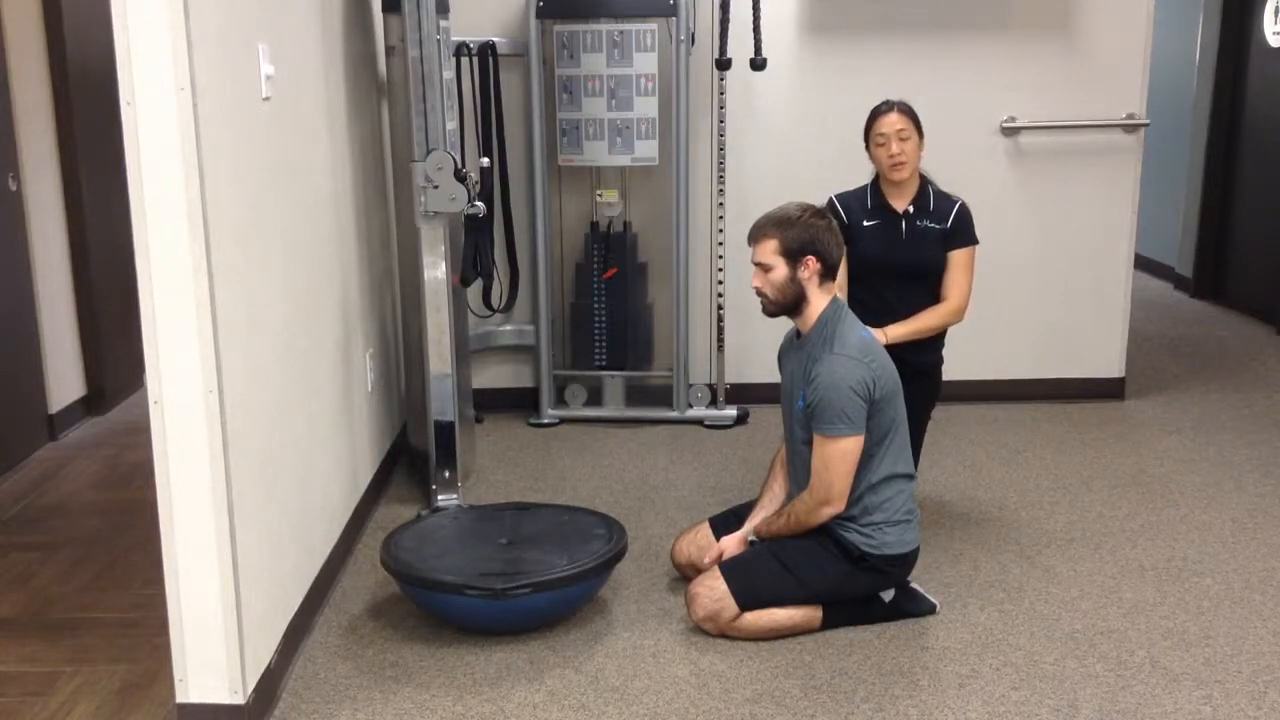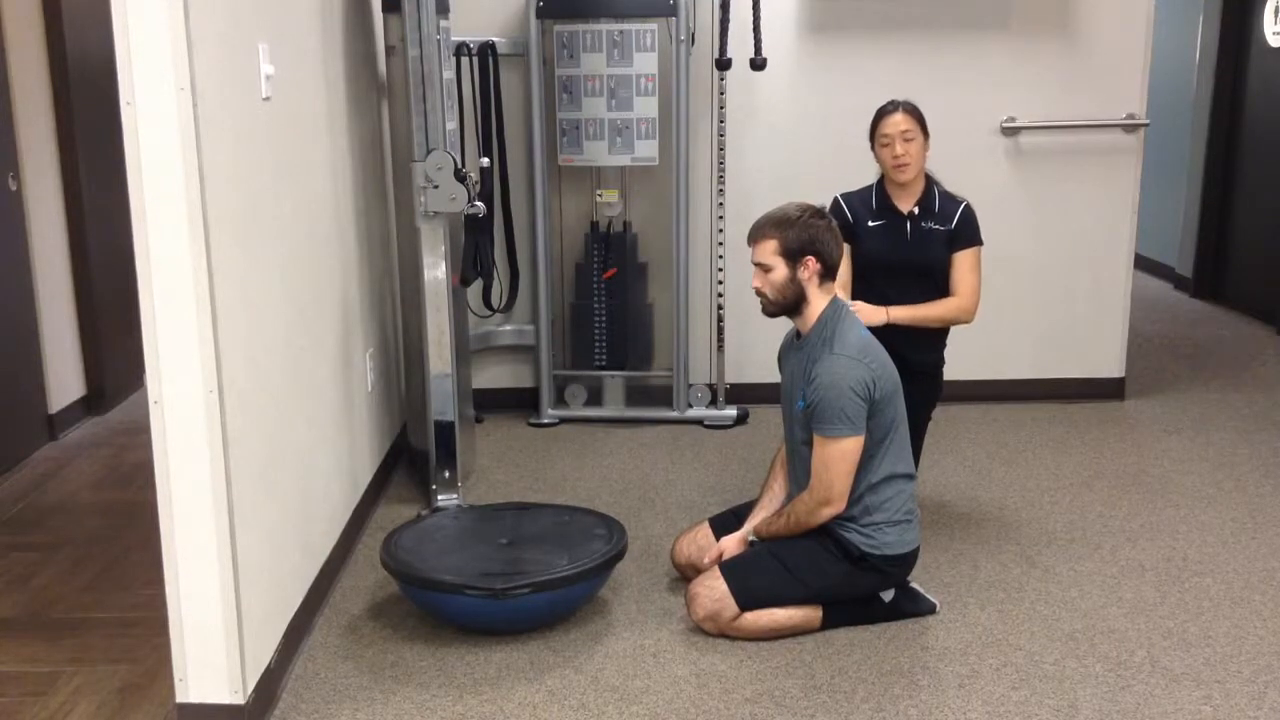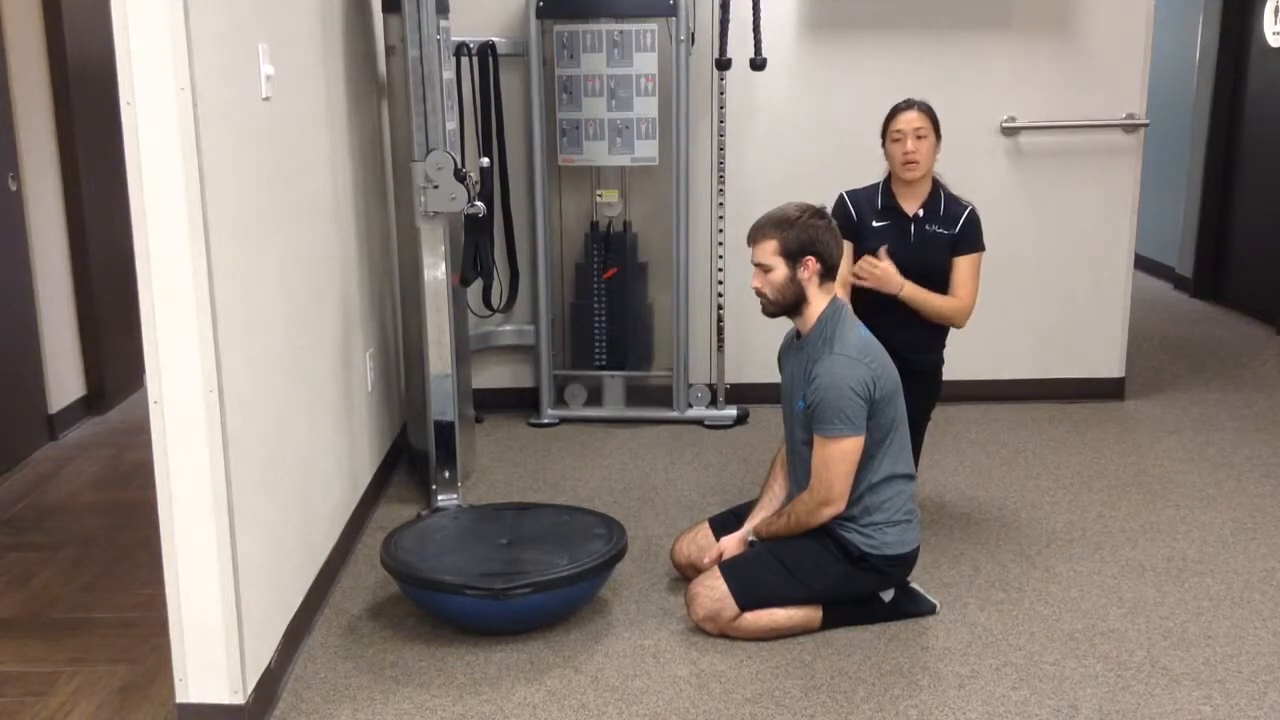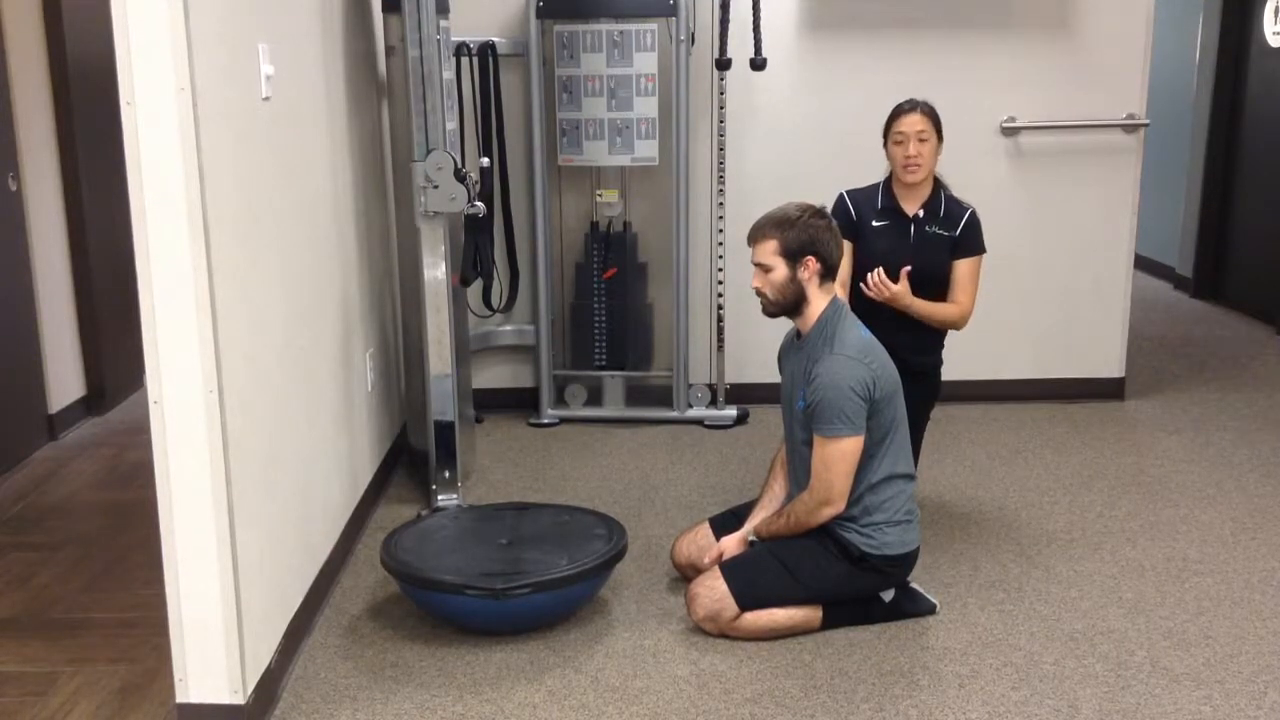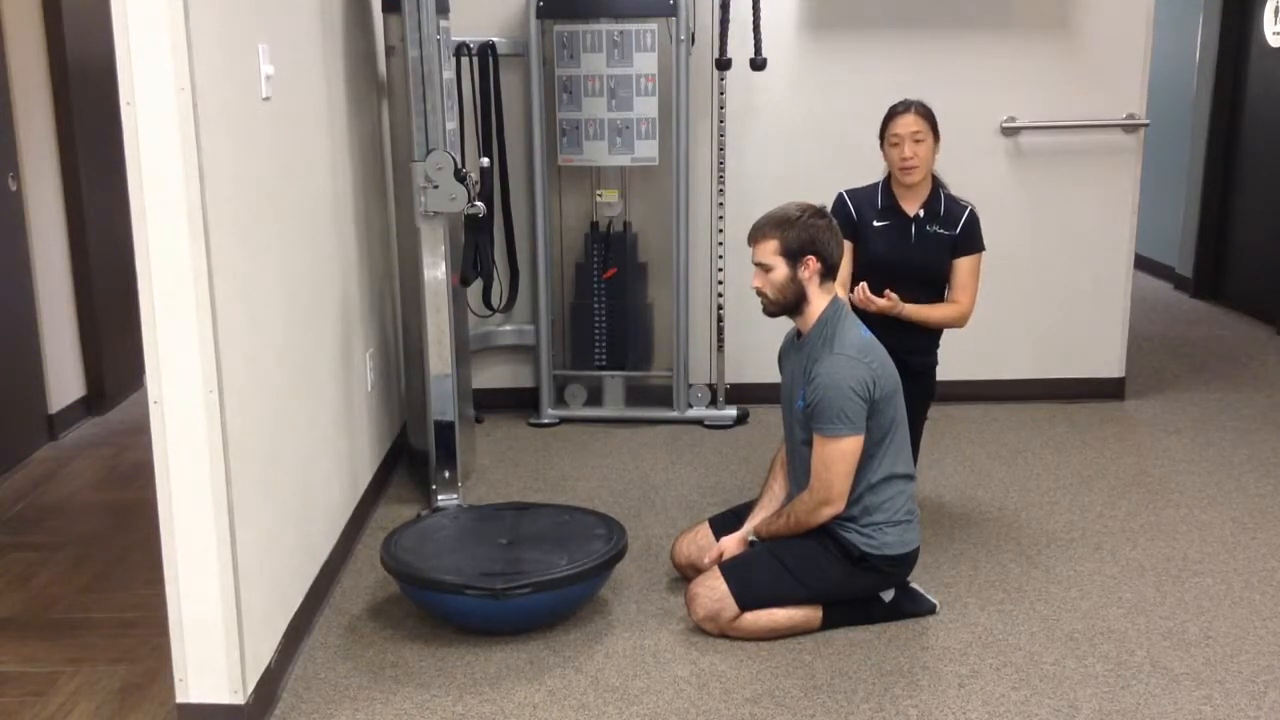
dt=0.5s
person 1, frame 1
left shoulder: (840, 367)
right shoulder: (800, 339)
left elbow: (827, 501)
right elbow: (792, 449)
left wrist: (753, 536)
right wrist: (751, 526)
left hip: (864, 541)
right hip: (821, 511)
left knee: (707, 604)
right knee: (688, 553)
left ankle: (873, 600)
right ankle: (853, 587)
person 1, frame 2
left shoulder: (839, 367)
right shoulder: (800, 339)
left elbow: (827, 502)
right elbow: (792, 449)
left wrist: (753, 535)
right wrist: (750, 525)
left hip: (864, 541)
right hip: (825, 513)
left knee: (707, 603)
right knee: (688, 553)
left ankle: (873, 600)
right ankle: (856, 590)
person 1, frame 3
left shoulder: (839, 366)
right shoulder: (800, 339)
left elbow: (826, 501)
right elbow: (792, 449)
left wrist: (753, 535)
right wrist: (749, 526)
left hip: (864, 541)
right hip: (822, 511)
left knee: (707, 604)
right knee: (688, 553)
left ankle: (872, 601)
right ankle: (850, 587)
person 1, frame 4
left shoulder: (840, 367)
right shoulder: (800, 340)
left elbow: (827, 502)
right elbow: (793, 449)
left wrist: (753, 535)
right wrist: (750, 527)
left hip: (864, 542)
right hip: (825, 513)
left knee: (708, 604)
right knee: (688, 553)
left ankle: (873, 600)
right ankle: (849, 586)
person 1, frame 5
left shoulder: (840, 366)
right shoulder: (800, 340)
left elbow: (826, 501)
right elbow: (792, 450)
left wrist: (754, 536)
right wrist: (750, 526)
left hip: (865, 541)
right hip: (826, 514)
left knee: (708, 604)
right knee: (689, 552)
left ankle: (873, 601)
right ankle: (850, 587)
person 2, frame 1
left shoulder: (952, 214)
right shoulder: (844, 209)
left elbow: (953, 306)
right elbow: (833, 294)
left wrist: (884, 335)
left hip: (918, 370)
person 2, frame 2
left shoulder: (956, 214)
right shoulder: (848, 209)
left elbow: (964, 306)
right elbow: (837, 293)
left wrist: (884, 314)
left hip: (919, 370)
person 2, frame 3
left shoulder: (961, 218)
right shoulder: (853, 206)
left elbow: (959, 311)
right elbow: (837, 292)
left wrist: (898, 287)
left hip: (919, 371)
person 2, frame 4
left shoulder: (961, 220)
right shoulder: (853, 206)
left elbow: (959, 314)
right elbow: (835, 291)
left wrist: (905, 302)
left hip: (917, 372)
person 2, frame 5
left shoulder: (960, 219)
right shoulder: (852, 205)
left elbow: (959, 310)
right elbow: (835, 291)
left wrist: (898, 309)
left hip: (914, 369)
